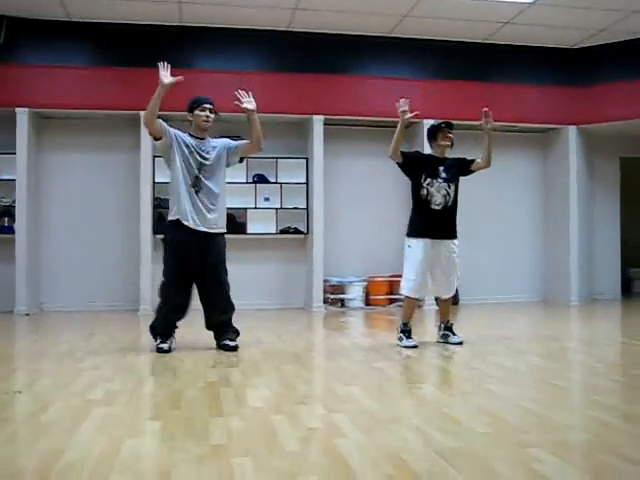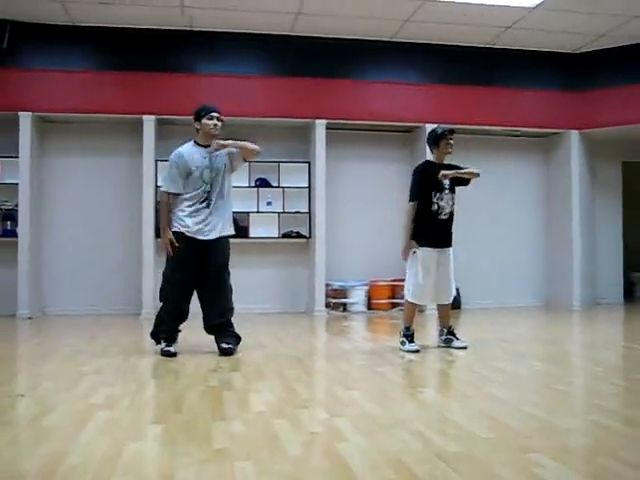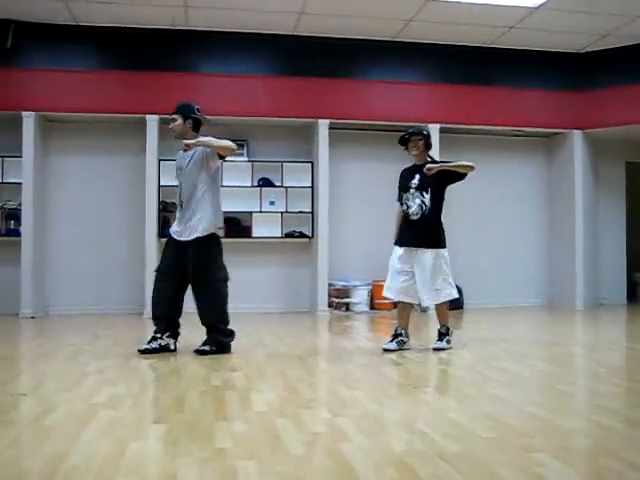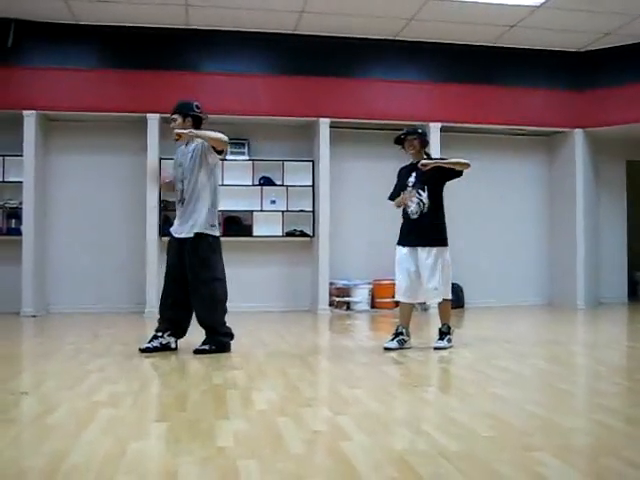
dt=0.4s
person 1, frame 1
left shoulder: (223, 147)
right shoulder: (176, 139)
left elbow: (255, 146)
right elbow: (149, 122)
left wrist: (252, 114)
right wrist: (163, 88)
left hip: (213, 227)
right hip: (181, 224)
left knee: (216, 284)
right knee: (175, 283)
left ankle: (224, 333)
right ankle: (163, 333)
person 1, frame 2
left shoulder: (229, 151)
right shoulder: (182, 154)
left elbow: (254, 151)
right elbow: (167, 195)
left wrist: (226, 144)
right wrist: (165, 230)
left hip: (218, 233)
right hip: (185, 233)
left knee: (218, 288)
right knee: (176, 289)
left ankle: (225, 336)
right ankle: (166, 336)
person 1, frame 3
left shoulder: (205, 147)
right shoulder: (181, 155)
left elbow: (230, 147)
left wrist: (198, 142)
left hip: (203, 232)
right hip: (179, 232)
left knee: (209, 287)
right knee: (166, 286)
left ankle: (219, 337)
right ankle: (166, 334)
person 1, frame 4
left shoulder: (203, 145)
right shoulder: (182, 150)
left elbow: (222, 140)
right elbow: (171, 186)
left wrist: (191, 134)
right wrist: (162, 179)
left hip: (202, 230)
right hip: (180, 229)
left knee: (206, 285)
right knee: (174, 285)
left ankle: (219, 337)
right ankle: (168, 334)
person 2, frame 1
left shoulder: (455, 165)
right shoulder: (418, 160)
left elbow: (486, 163)
right elbow: (393, 154)
left wrist: (488, 132)
right wrist: (402, 123)
left hip: (447, 236)
right hip: (420, 235)
left knee: (446, 286)
right knee: (413, 285)
left ankle: (445, 329)
right ankle: (404, 331)
person 2, frame 2
left shoulder: (450, 170)
right shoulder: (423, 169)
left elbow: (475, 174)
right elbow: (412, 204)
left wrist: (454, 173)
right wrist: (408, 238)
left hip: (444, 242)
right hip: (422, 242)
left knee: (445, 290)
right knee: (415, 290)
left ankle: (446, 333)
right ankle: (407, 335)
person 2, frame 3
left shoulder: (439, 169)
right shoulder: (405, 174)
left elbow: (470, 167)
left wrist: (440, 166)
right wrist: (396, 234)
left hip: (431, 241)
right hip: (404, 242)
left knee: (439, 291)
right knee: (403, 290)
left ankle: (444, 333)
right ankle: (401, 335)
person 2, frame 4
left shoulder: (435, 166)
right shoulder: (403, 171)
left elbow: (465, 165)
right elbow: (396, 202)
left wrist: (435, 162)
right wrist: (404, 199)
left hip: (433, 238)
right hip: (407, 238)
left knee: (439, 287)
right knee: (406, 288)
left ankle: (445, 332)
right ankle: (402, 334)
